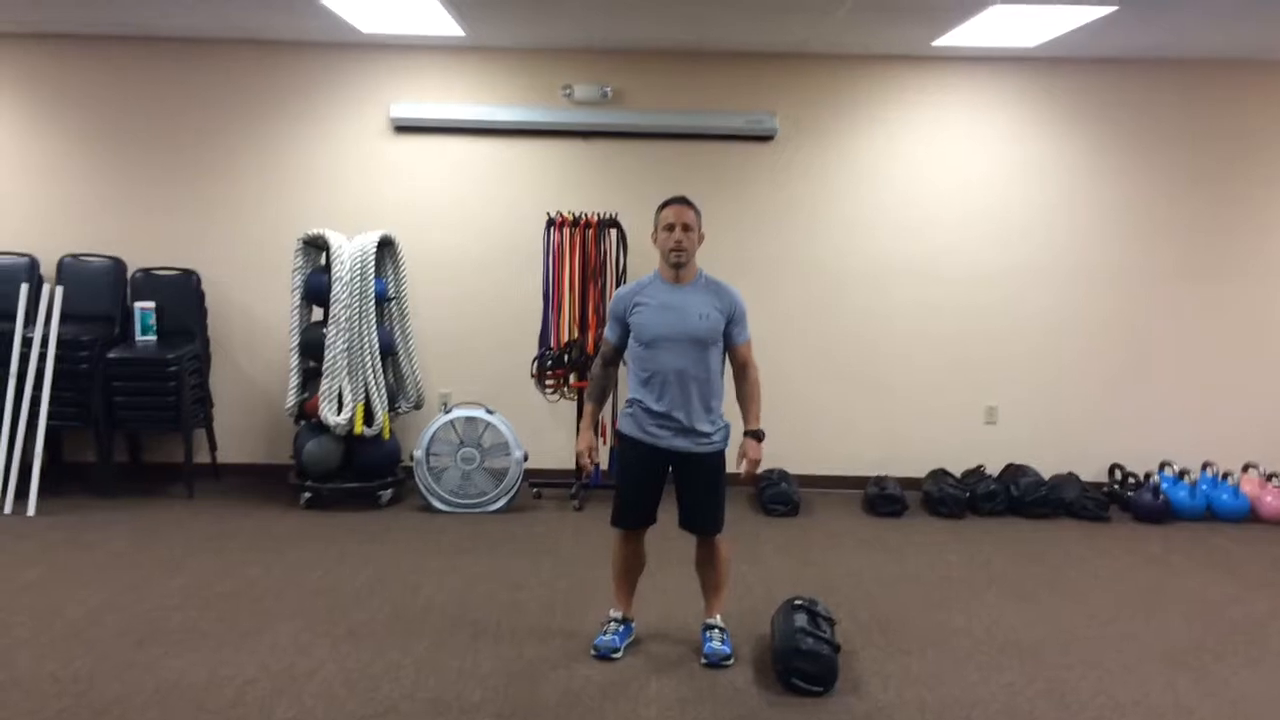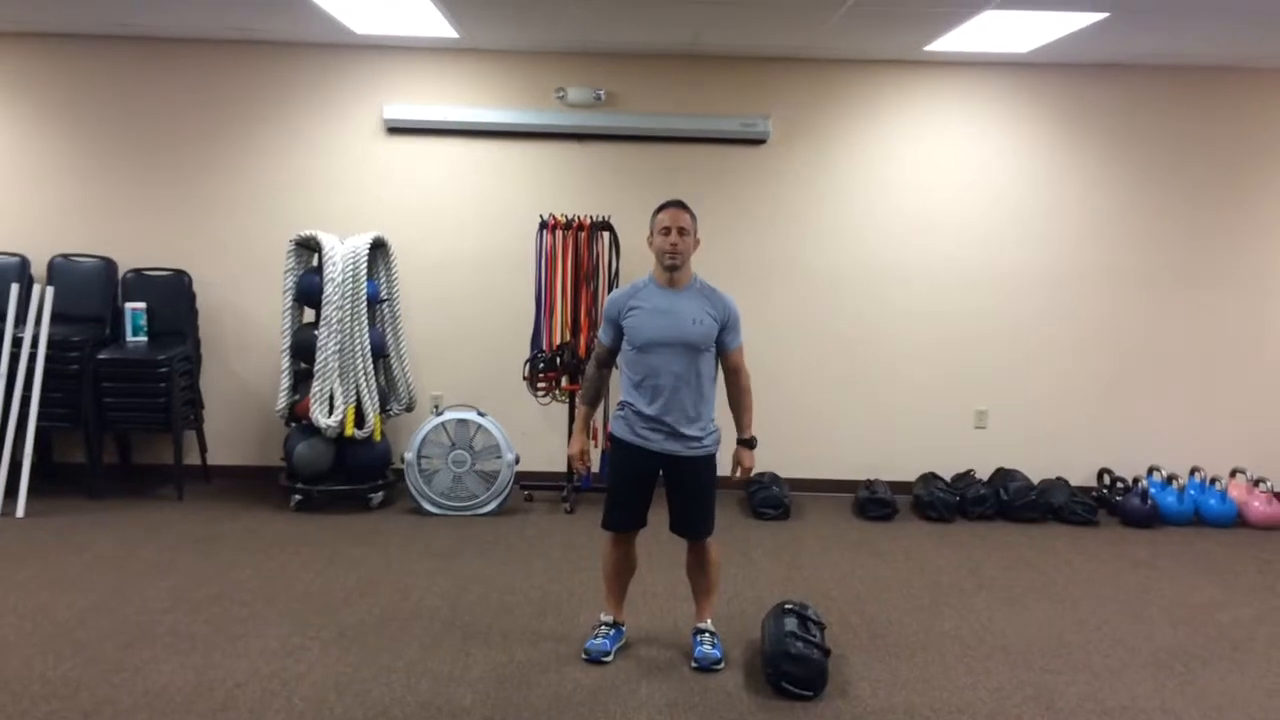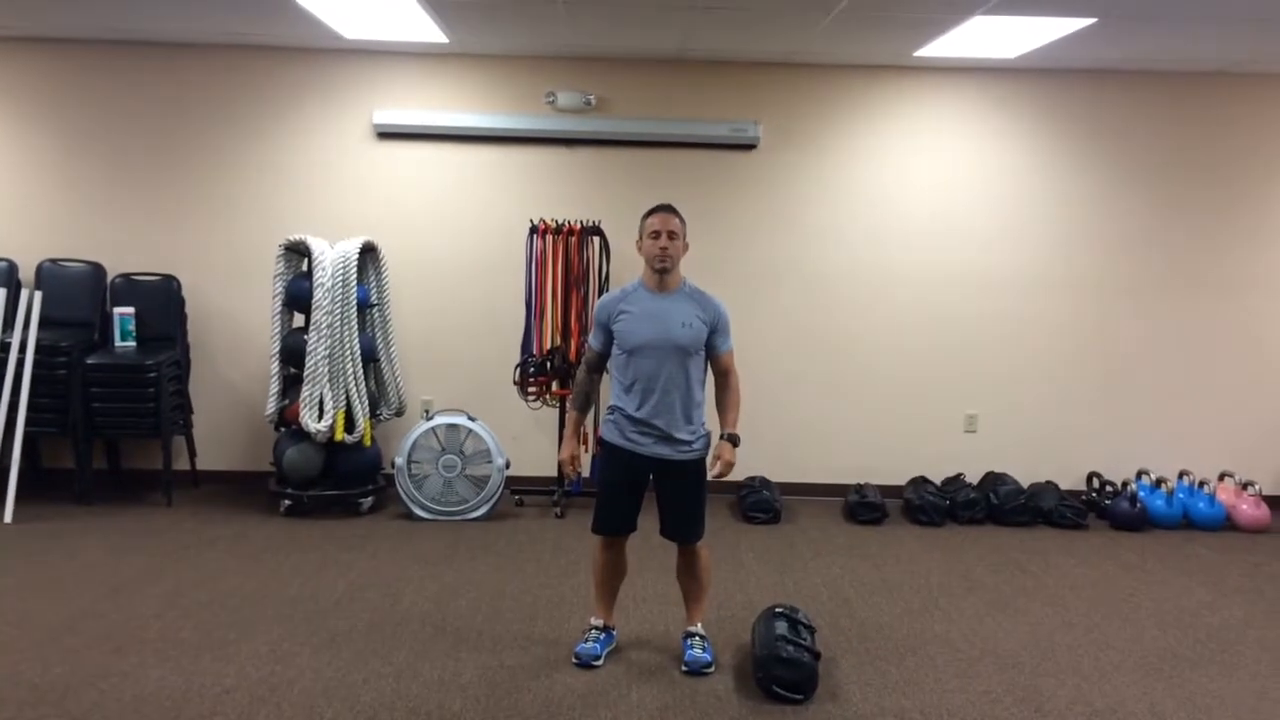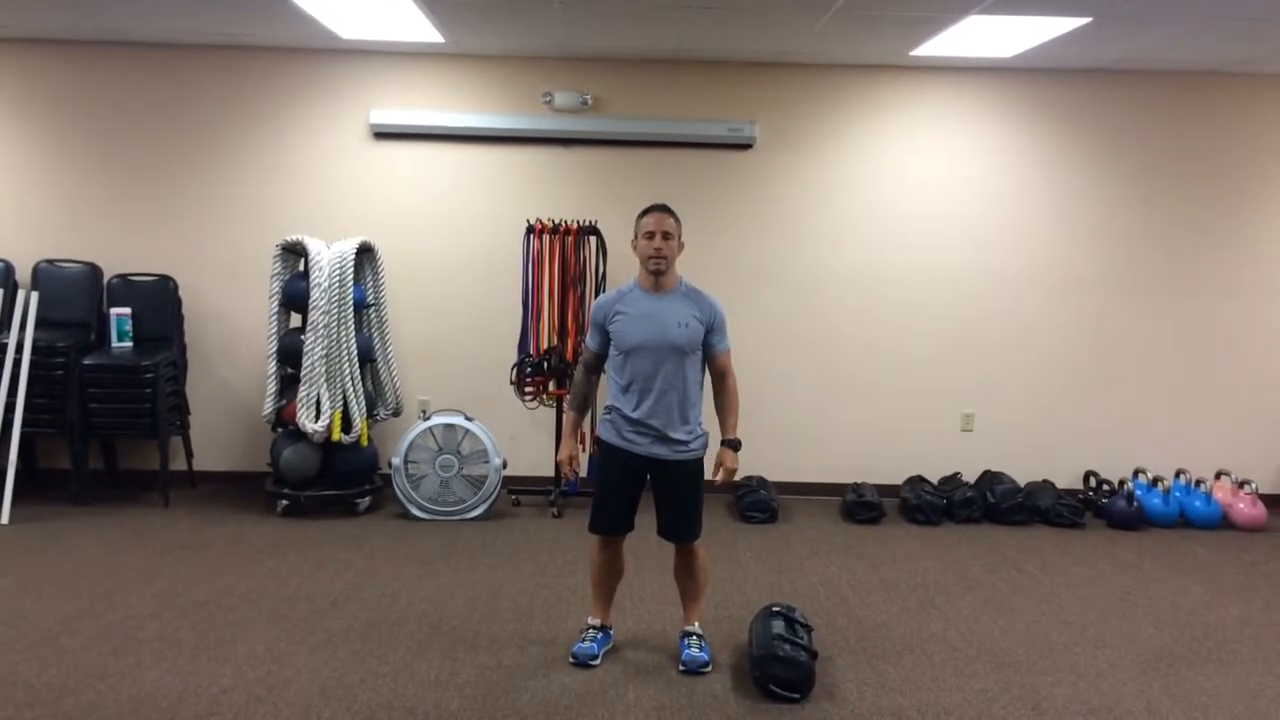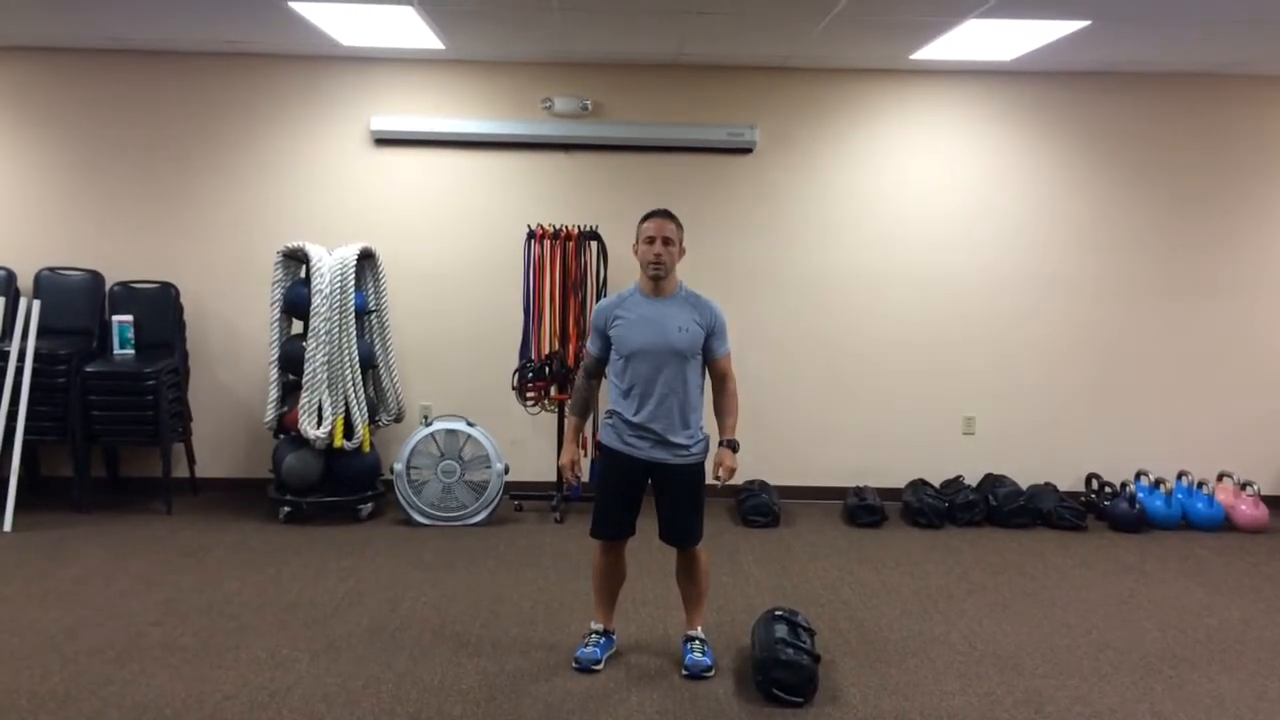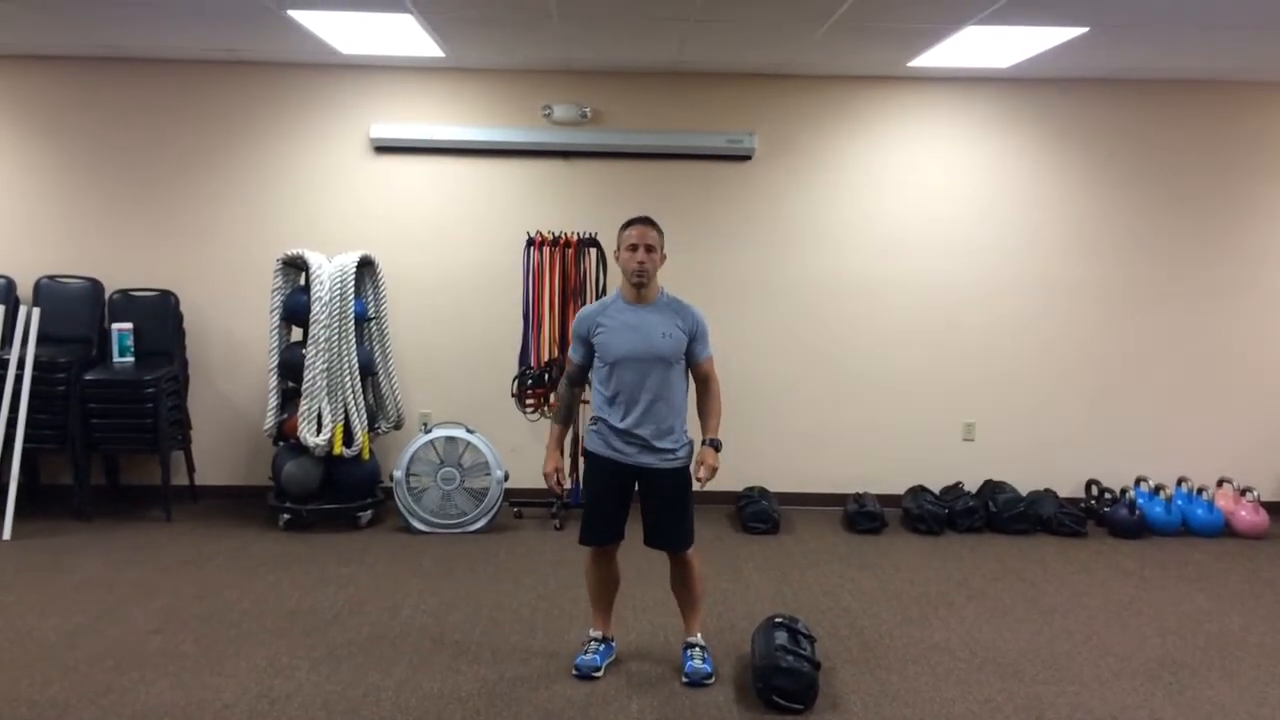
dt=0.7s
person 1, frame 1
left shoulder: (725, 300)
right shoulder: (629, 298)
left elbow: (744, 368)
right elbow: (605, 363)
left wrist: (753, 432)
right wrist: (587, 426)
left hip: (703, 440)
right hip: (640, 436)
left knee: (708, 534)
right knee: (629, 529)
left ankle: (714, 623)
right ankle: (621, 618)
person 1, frame 2
left shoulder: (719, 306)
right shoulder: (623, 301)
left elbow: (736, 375)
right elbow: (598, 366)
left wrist: (746, 440)
right wrist: (580, 429)
left hip: (695, 445)
right hip: (632, 438)
left knee: (699, 537)
right knee: (621, 532)
left ankle: (704, 627)
right ankle: (612, 622)
person 1, frame 3
left shoulder: (708, 310)
right shoulder: (613, 305)
left elbow: (726, 376)
right elbow: (589, 371)
left wrist: (728, 436)
right wrist: (571, 433)
left hip: (685, 448)
right hip: (622, 442)
left knee: (690, 542)
right knee: (610, 536)
left ankle: (695, 631)
right ankle: (602, 626)
person 1, frame 4
left shoulder: (705, 309)
right shoulder: (609, 306)
left elbow: (723, 377)
right elbow: (587, 372)
left wrist: (730, 442)
right wrist: (569, 434)
left hip: (682, 448)
right hip: (619, 442)
left knee: (687, 541)
right knee: (607, 535)
left ankle: (692, 630)
right ankle: (599, 626)
person 1, frame 5
left shoulder: (704, 313)
right shoulder: (610, 311)
left elbow: (723, 380)
right elbow: (588, 376)
left wrist: (728, 442)
right wrist: (571, 439)
left hip: (683, 452)
right hip: (620, 447)
left knee: (688, 546)
right knee: (610, 541)
left ankle: (694, 634)
right ankle: (602, 630)
person 1, frame 6
left shoulder: (686, 318)
right shoulder: (591, 319)
left elbow: (707, 383)
right elbow: (571, 383)
left wrist: (711, 442)
right wrist: (554, 446)
left hip: (670, 457)
right hip: (606, 453)
left knee: (680, 552)
right knee: (601, 548)
left ankle: (693, 640)
right ankle: (601, 637)
